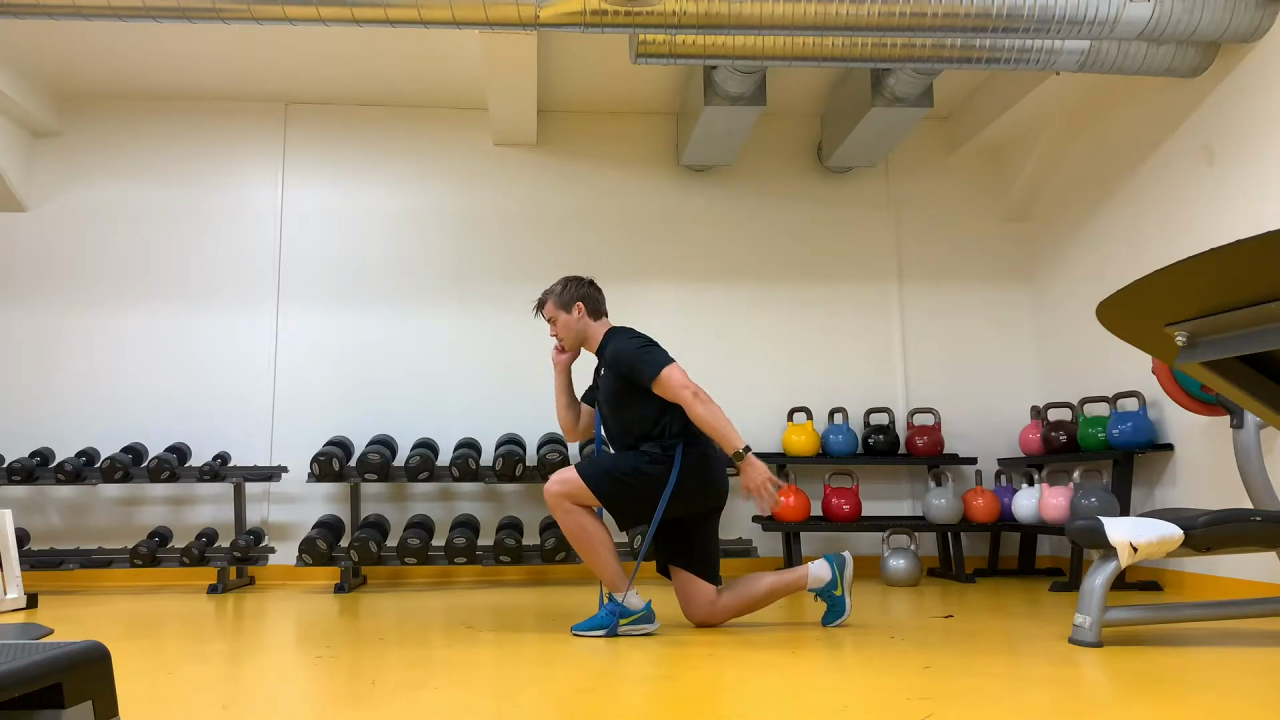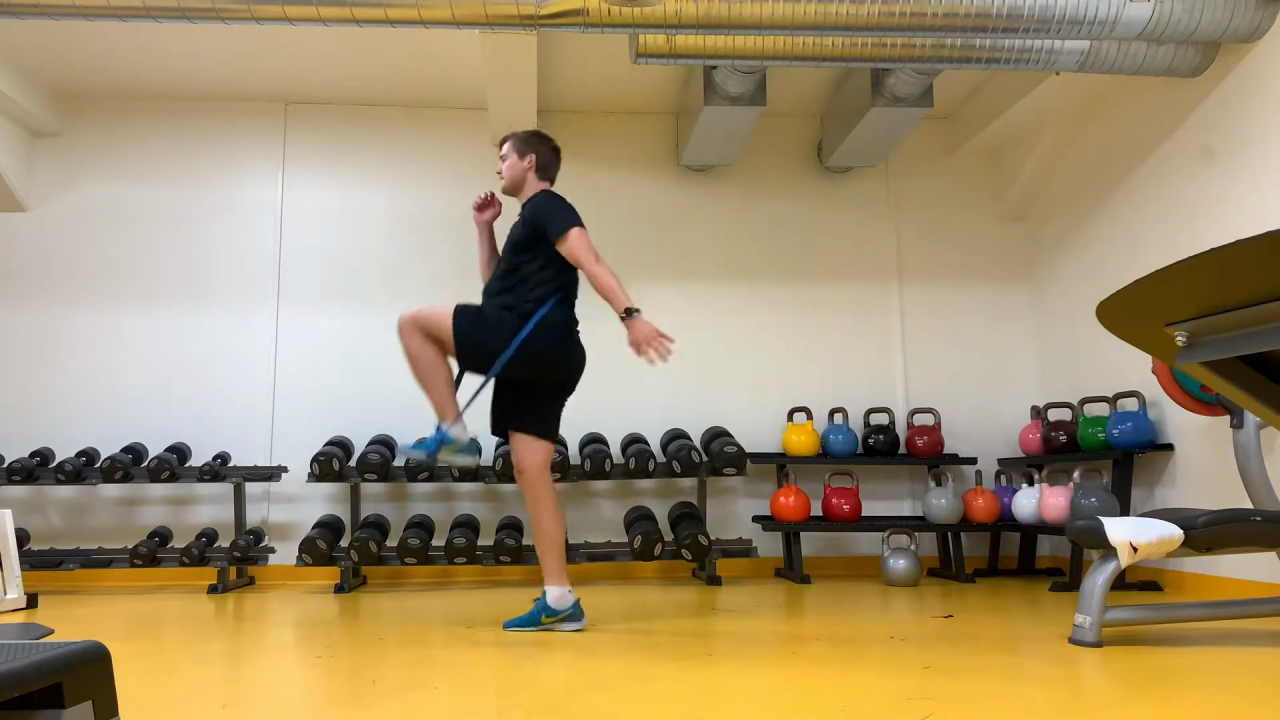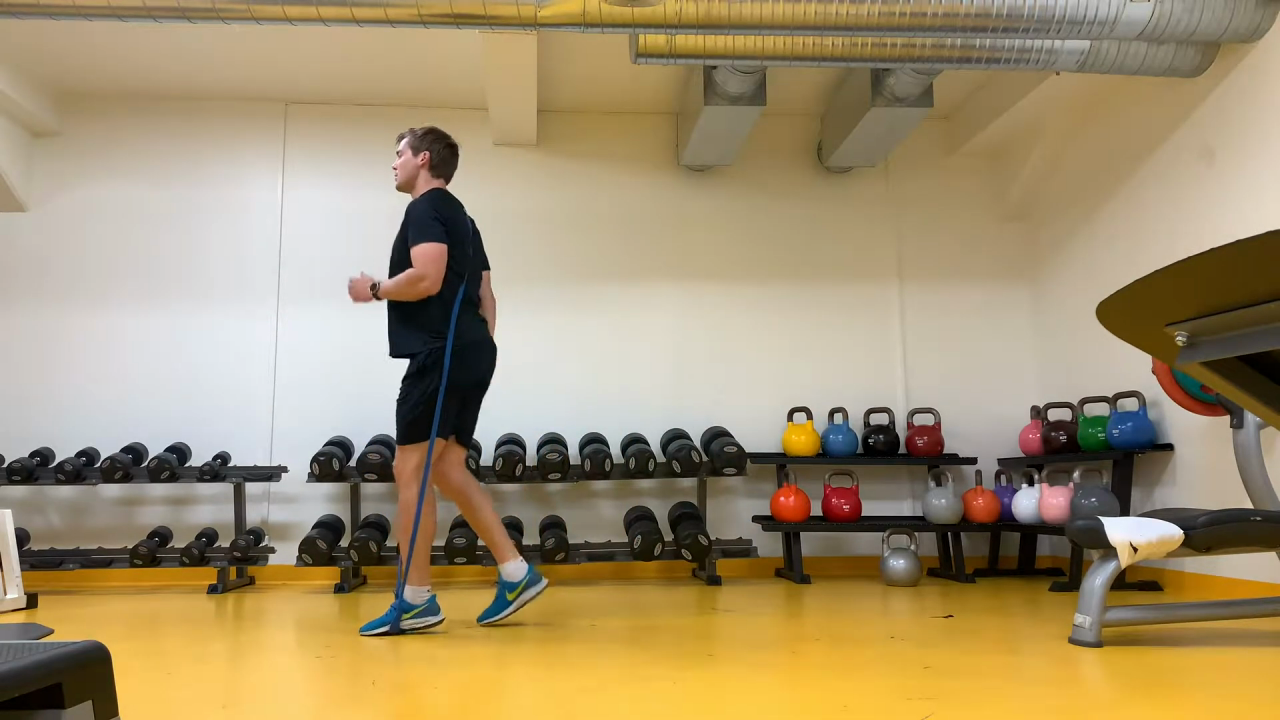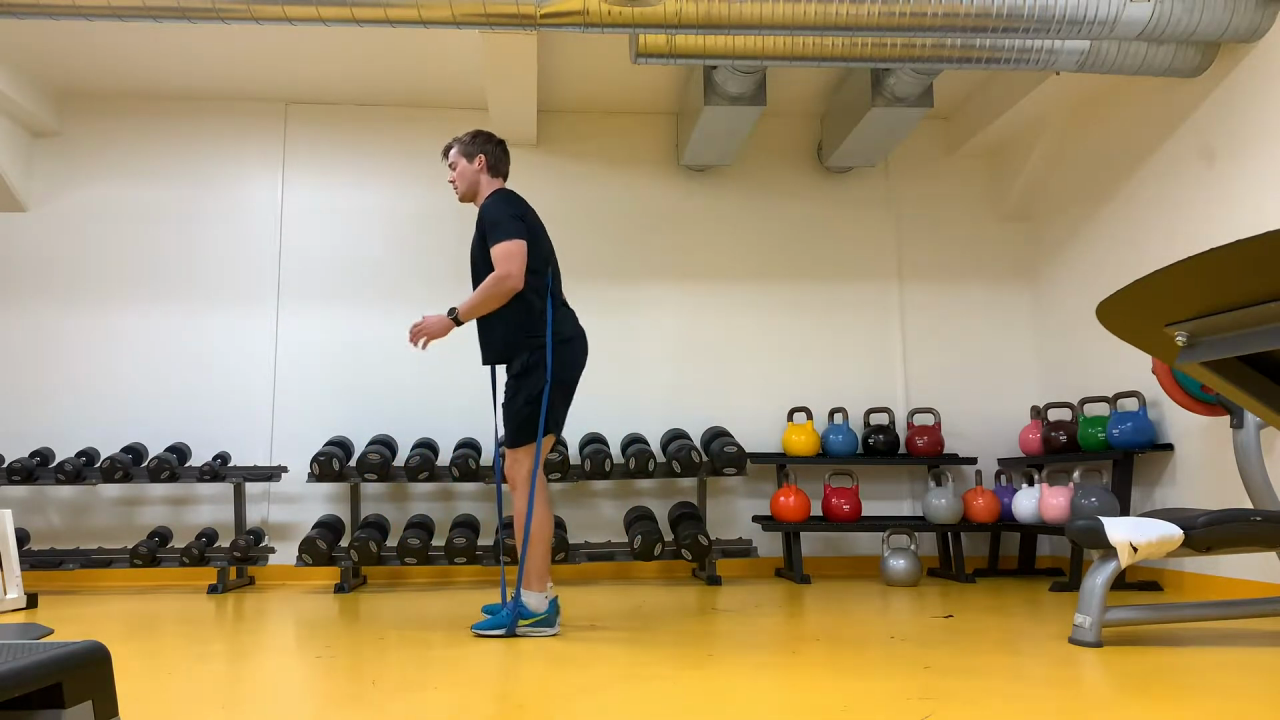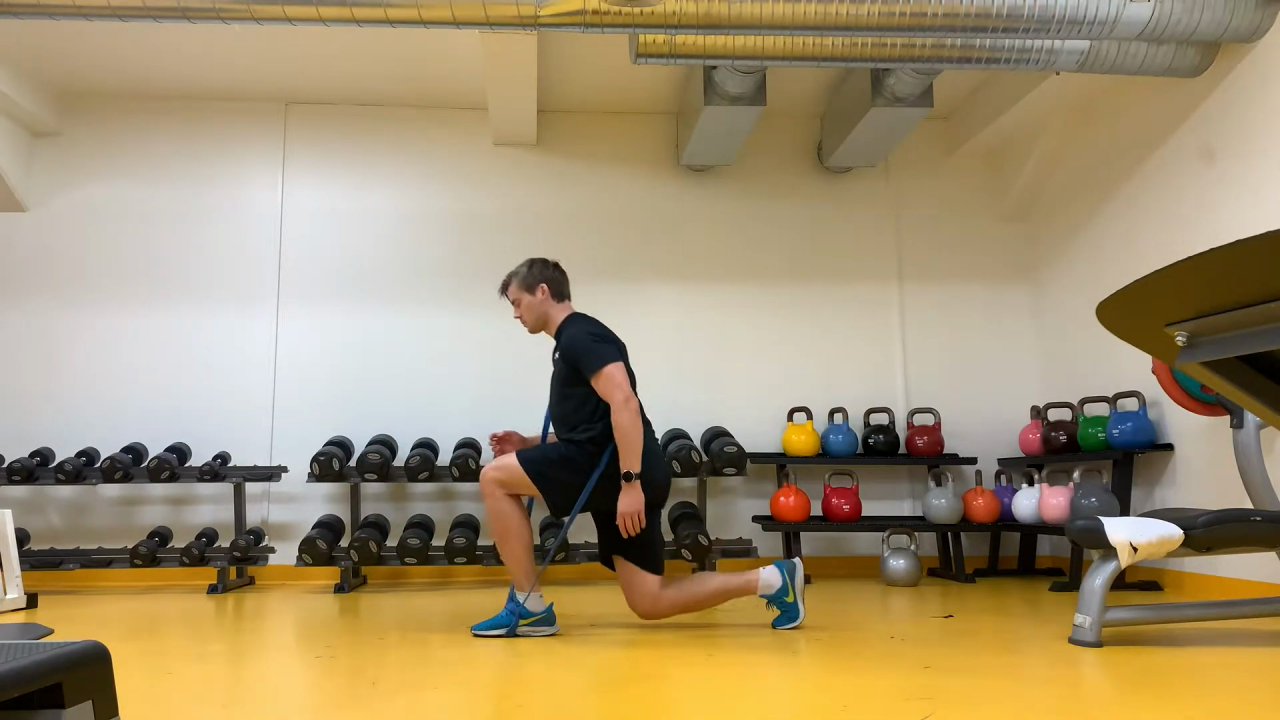
dt=1s
person 1, frame 1
left shoulder: (624, 349)
right shoulder: (607, 363)
left elbow: (691, 396)
right elbow: (573, 429)
left wrist: (744, 457)
right wrist: (563, 367)
left hip: (681, 465)
right hip: (684, 478)
left knee: (560, 490)
right knee: (705, 611)
left ankle: (627, 606)
right ankle: (824, 573)
person 1, frame 2
left shoulder: (548, 208)
right shoulder: (531, 221)
left elbow: (591, 262)
right elbow: (499, 284)
left wrist: (631, 315)
right wrist: (485, 230)
left hip: (533, 338)
right hip: (544, 354)
left knee: (413, 324)
right knee: (532, 475)
left ankle: (454, 434)
right ankle: (558, 601)
person 1, frame 3
left shoulder: (427, 208)
right shoulder: (458, 218)
left elbow: (425, 280)
right elbow: (486, 296)
left wrist: (374, 290)
right wrist: (477, 349)
left hip: (442, 355)
right hip: (468, 353)
left knee: (410, 471)
right knee: (448, 472)
left ankle: (416, 600)
right ankle: (517, 574)
person 1, frame 4
left shoulder: (500, 206)
right shoulder: (506, 212)
left elbow: (510, 278)
left wrist: (450, 318)
left hip: (542, 352)
right hip: (545, 351)
left knee: (521, 471)
right knee: (524, 473)
left ankle: (534, 605)
right ankle: (541, 591)
person 1, frame 5
left shoulder: (580, 336)
right shoulder: (576, 341)
left elbow: (624, 403)
left wrist: (629, 483)
right wrist: (533, 445)
left hip: (615, 465)
right hip: (624, 475)
left knee: (495, 477)
right knee: (649, 601)
left ankle: (529, 607)
right ankle: (774, 580)
